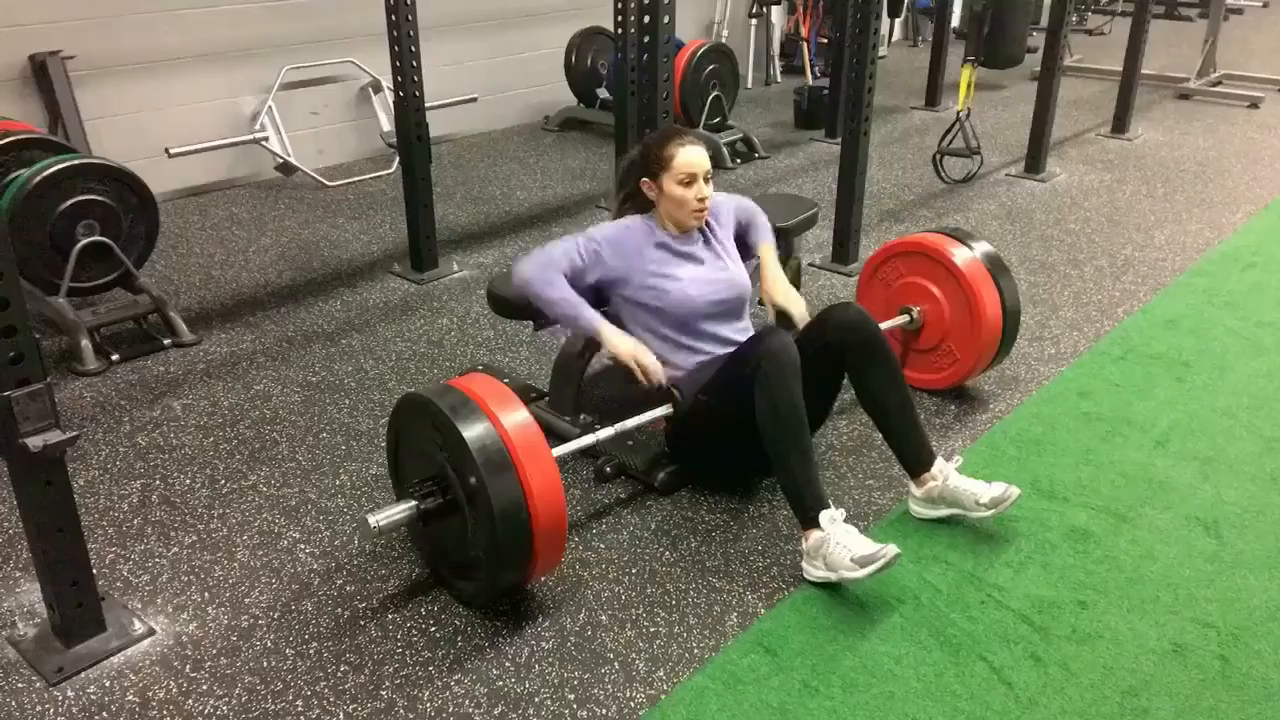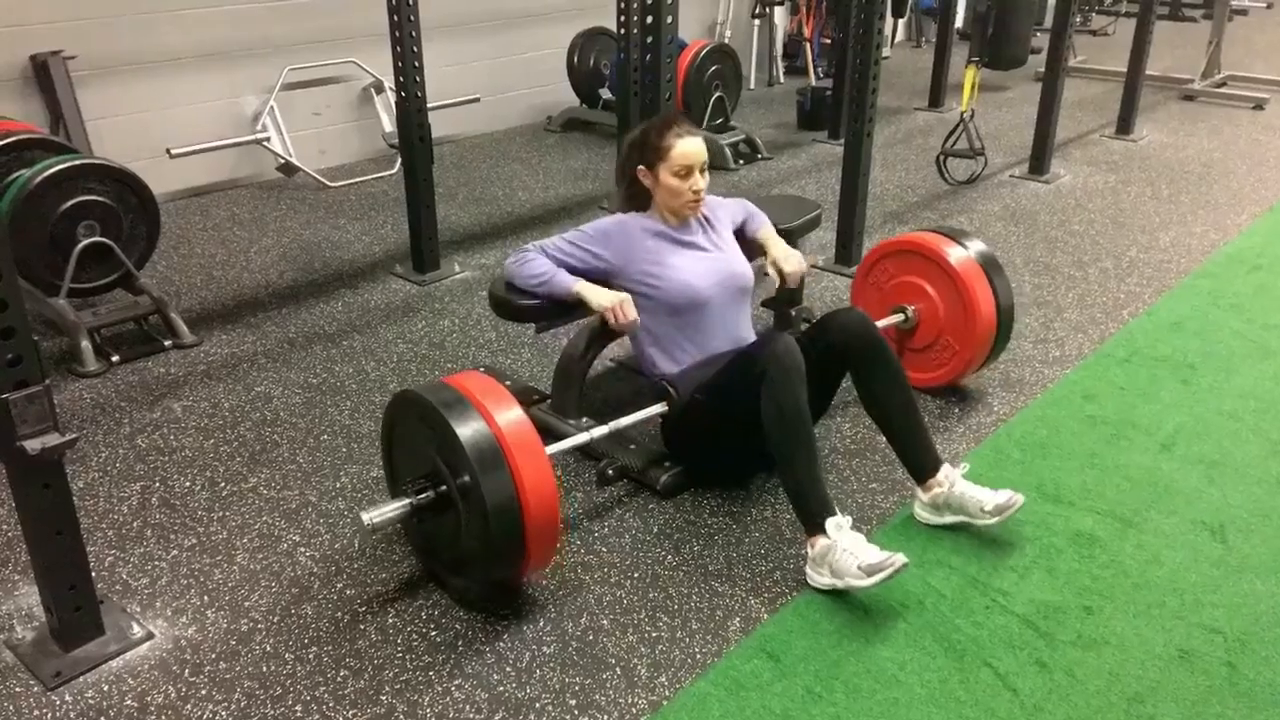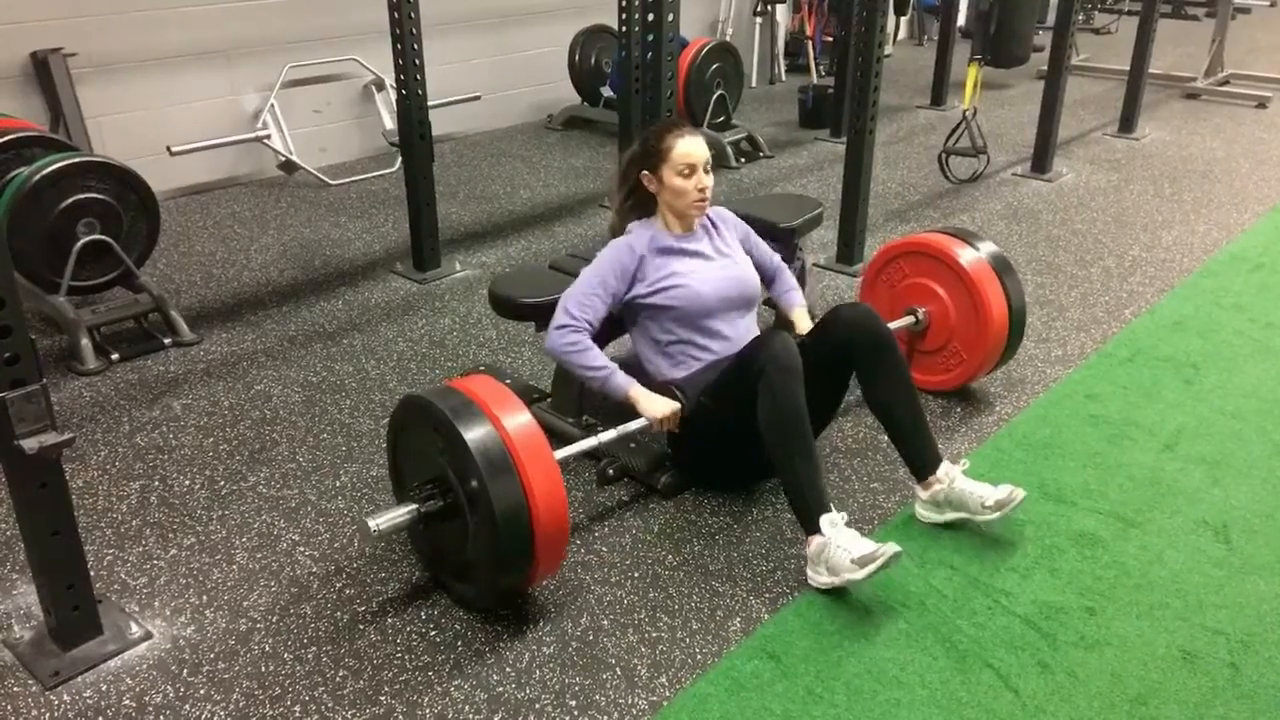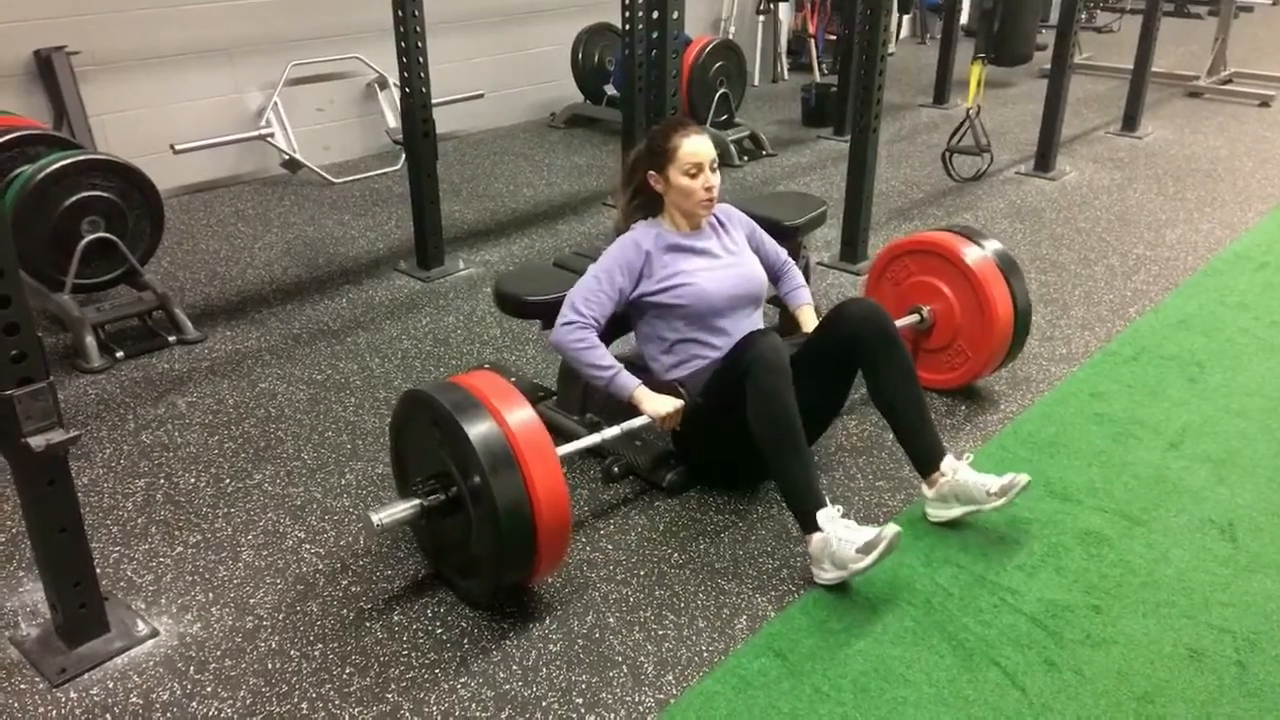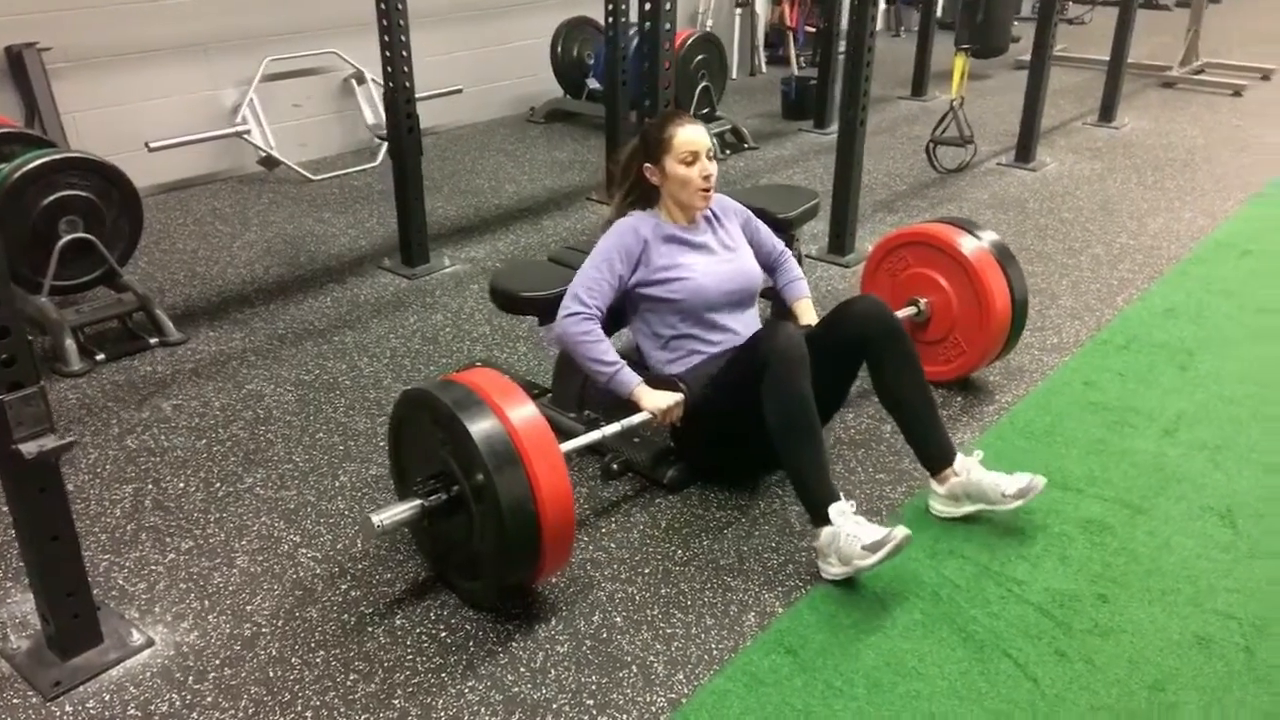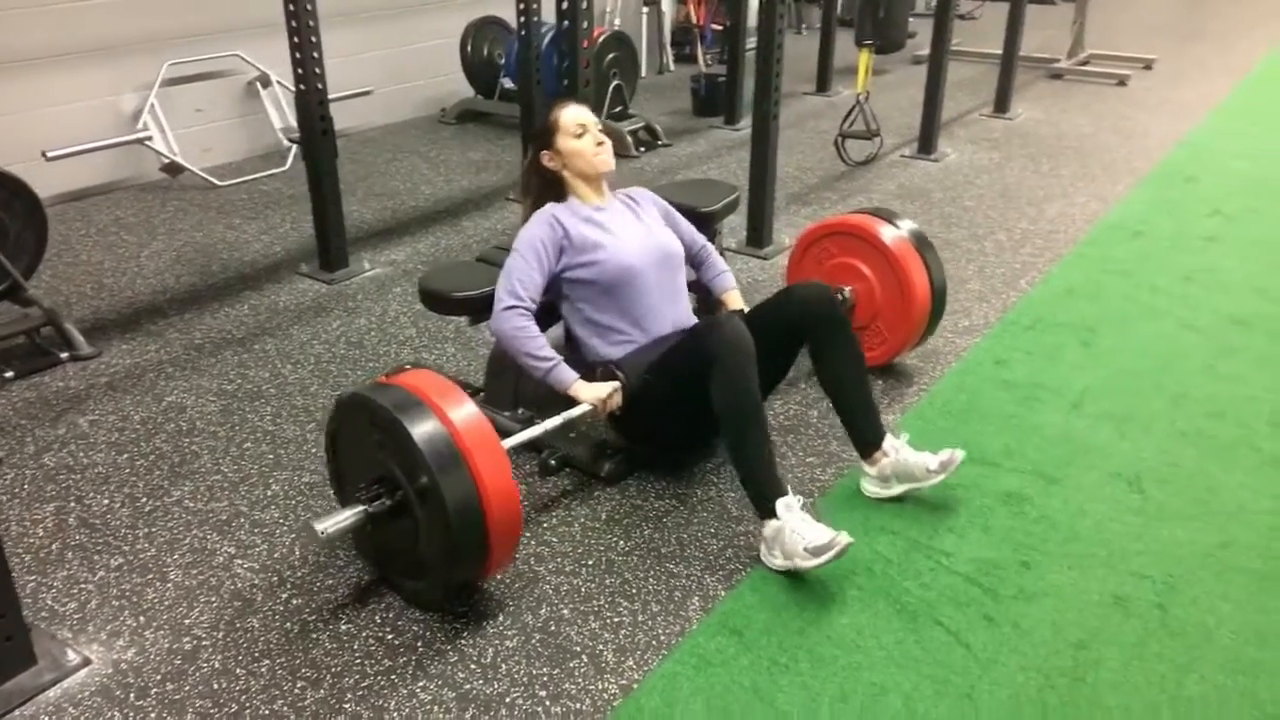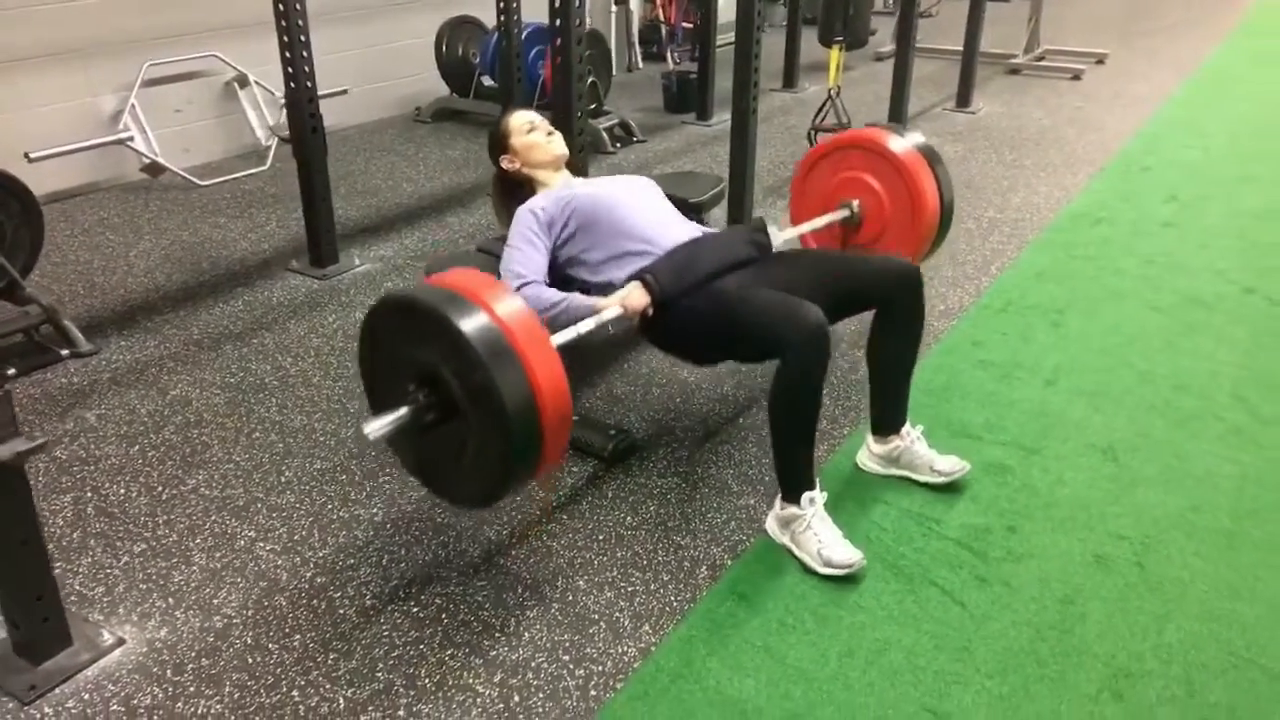
dt=0.7s
person 1, frame 1
left shoulder: (714, 215)
right shoulder: (624, 237)
left elbow: (751, 213)
right elbow: (531, 272)
left wrist: (772, 275)
right wrist: (607, 332)
left hip: (763, 397)
right hip: (698, 418)
left knee: (846, 319)
right knee: (771, 345)
left ankle: (929, 480)
right ankle: (818, 538)
person 1, frame 2
left shoulder: (713, 212)
right shoulder: (620, 235)
left elbow: (749, 213)
right elbow: (520, 263)
left wrist: (776, 244)
right wrist: (590, 288)
left hip: (762, 400)
right hip: (697, 418)
left knee: (849, 326)
right knee: (775, 347)
left ankle: (936, 486)
right ankle: (824, 544)
person 1, frame 3
left shoulder: (722, 223)
right shoulder: (632, 250)
left elbow: (775, 271)
right elbow: (564, 334)
left wrist: (804, 324)
right wrist: (639, 395)
left hip: (770, 400)
right hip: (705, 424)
left knee: (855, 321)
right knee: (773, 347)
left ankle: (936, 484)
right ankle: (823, 541)
person 1, frame 4
left shoulder: (728, 220)
right shoulder: (638, 248)
left elbow: (783, 268)
right elbow: (570, 330)
left wrist: (811, 327)
right wrist: (642, 396)
left hip: (772, 400)
right hip: (709, 421)
left knee: (860, 316)
right knee: (761, 347)
left ankle: (942, 478)
right ankle: (823, 535)
person 1, frame 5
left shoulder: (724, 212)
right shoulder: (634, 235)
left elbow: (780, 258)
right elbow: (572, 321)
left wrist: (812, 324)
right wrist: (641, 392)
left hip: (773, 393)
right hip: (705, 414)
left knee: (866, 314)
right knee: (778, 338)
left ankle: (950, 476)
right ankle: (833, 530)
person 1, frame 6
left shoulder: (641, 201)
right shoulder: (552, 224)
left elbow: (702, 253)
right elbow: (508, 316)
left wrist: (738, 309)
right wrist: (576, 385)
left hip: (703, 371)
right hip: (643, 393)
left knee: (813, 298)
right knee: (725, 336)
left ankle: (881, 460)
right ankle: (779, 523)
person 1, frame 7
left shoulder: (622, 181)
right shoulder: (536, 213)
right elbow: (523, 294)
left wrist: (750, 234)
right wrist: (604, 302)
left hip: (733, 266)
right hip: (675, 304)
left knee: (899, 279)
right knee: (804, 328)
left ankle: (889, 441)
right ankle: (795, 509)
